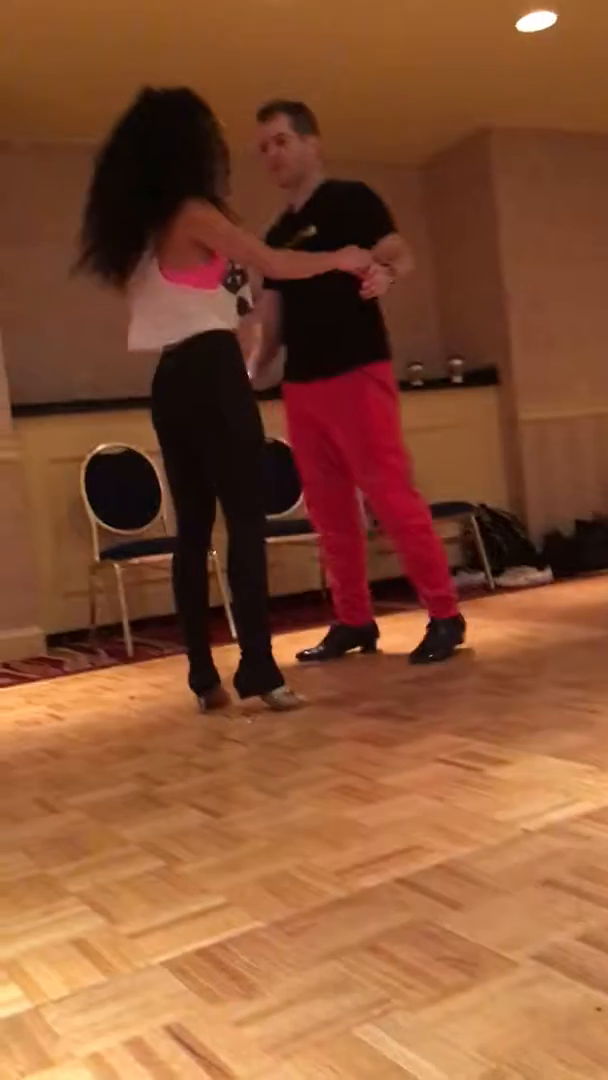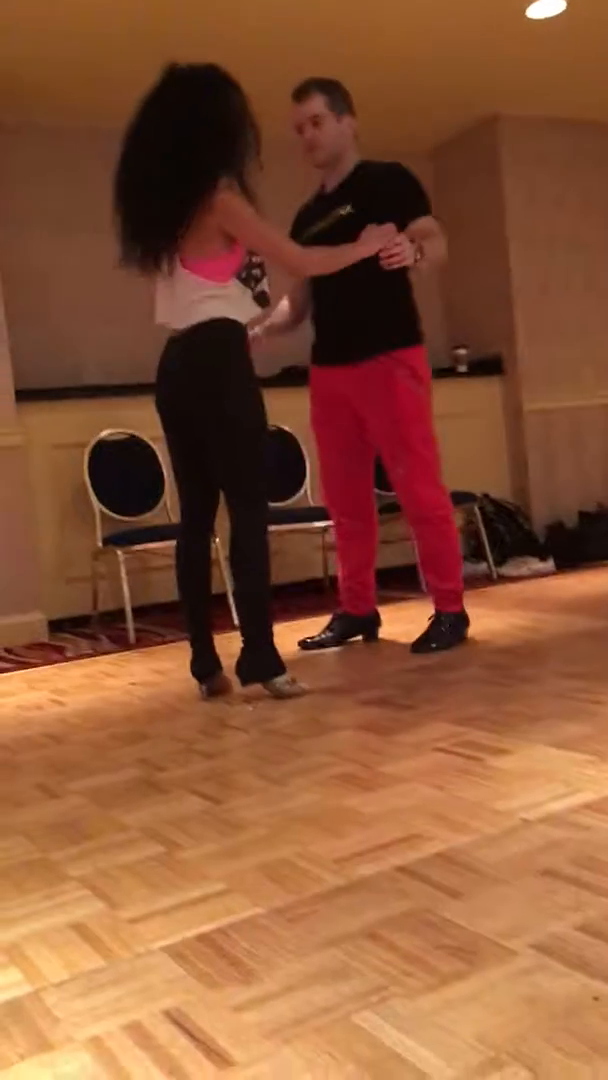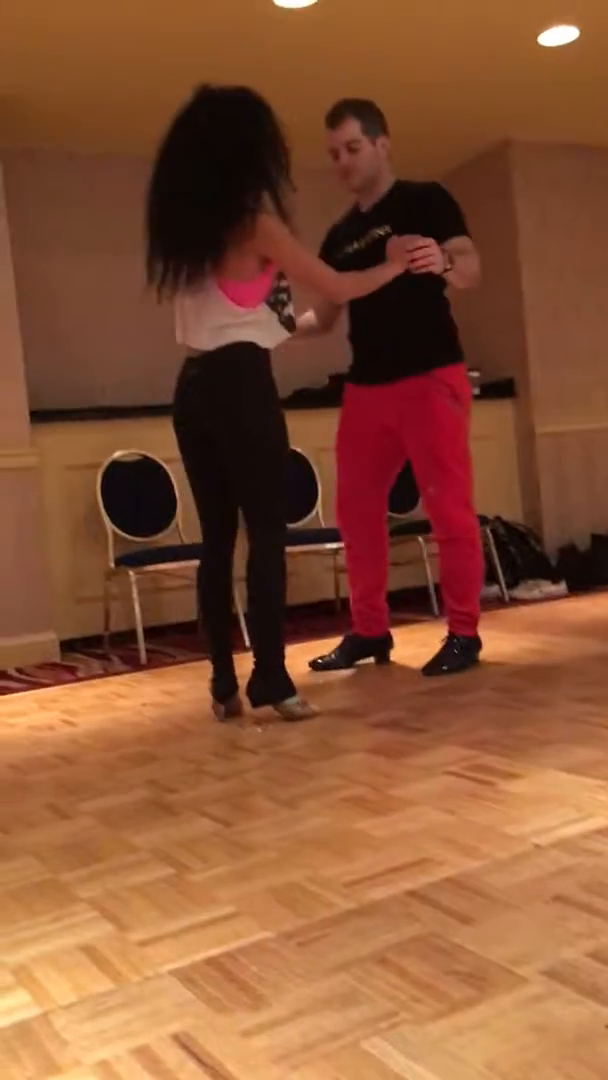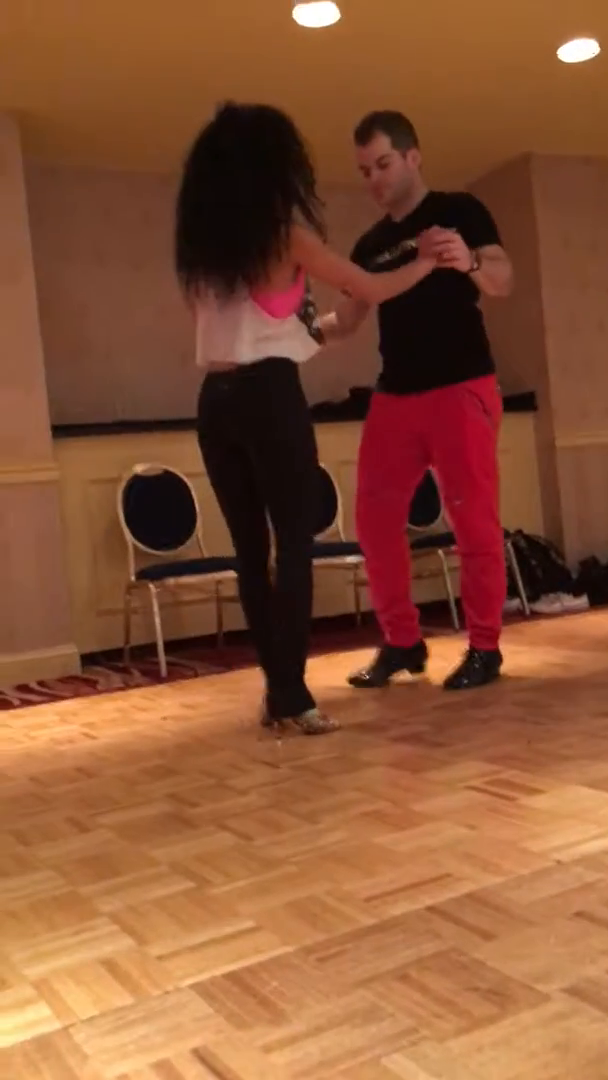
dt=0.2s
person 1, frame 1
left shoulder: (140, 228)
right shoulder: (192, 212)
right elbow: (276, 265)
right wrist: (343, 259)
left hip: (169, 380)
right hip: (210, 373)
left knee: (191, 528)
right knee: (245, 521)
left ankle: (203, 675)
right ankle: (257, 670)
person 1, frame 2
left shoulder: (164, 204)
right shoulder: (218, 198)
right elbow: (301, 263)
right wrist: (366, 245)
left hip: (176, 365)
right hip: (216, 359)
left knee: (196, 514)
right knee: (248, 508)
left ankle: (204, 663)
right ankle: (259, 658)
person 1, frame 3
left shoulder: (187, 223)
right shoulder: (254, 220)
right elbow: (337, 288)
right wrist: (394, 266)
left hip: (191, 386)
right hip: (238, 382)
left knee: (216, 536)
right knee: (266, 530)
left ankle: (224, 682)
right ankle: (270, 680)
person 1, frame 4
left shoulder: (205, 241)
right shoulder: (287, 231)
right elbow: (371, 290)
right wrist: (426, 262)
left hip: (215, 401)
right hip: (268, 394)
left knee: (250, 549)
right knee: (293, 544)
left ankle: (277, 687)
right ankle: (291, 693)
person 2, frame 1
left shoulder: (351, 200)
right shoulder: (276, 235)
left elbow: (401, 256)
left wrist: (384, 273)
right wrist: (251, 368)
left hip: (357, 373)
right hip: (301, 385)
left knee: (390, 494)
right knee: (328, 508)
left ankle: (445, 614)
right ankle: (353, 621)
person 2, frame 2
left shoulder: (388, 181)
right shoulder: (307, 217)
left elbow: (435, 241)
right elbow: (300, 299)
left wrist: (413, 252)
right wrist: (257, 331)
left hip: (390, 357)
right hip: (329, 367)
left knee: (417, 483)
right knee: (344, 494)
left ankle: (450, 609)
right ankle: (357, 610)
person 2, frame 3
left shoulder: (426, 201)
right shoulder: (339, 236)
left elbow: (470, 268)
right elbow: (324, 315)
left wrist: (443, 262)
left hip: (430, 377)
right hip: (365, 386)
left knee: (448, 505)
right knee: (357, 509)
left ankle: (464, 633)
right ankle: (368, 631)
person 2, frame 4
left shoulder: (460, 211)
right shoulder: (370, 245)
left elbow: (502, 280)
right elbow: (345, 321)
left wrist: (471, 263)
left hip: (461, 387)
right hip: (394, 394)
left knee: (473, 518)
right knee: (375, 513)
left ankle: (484, 646)
right ankle: (401, 640)
